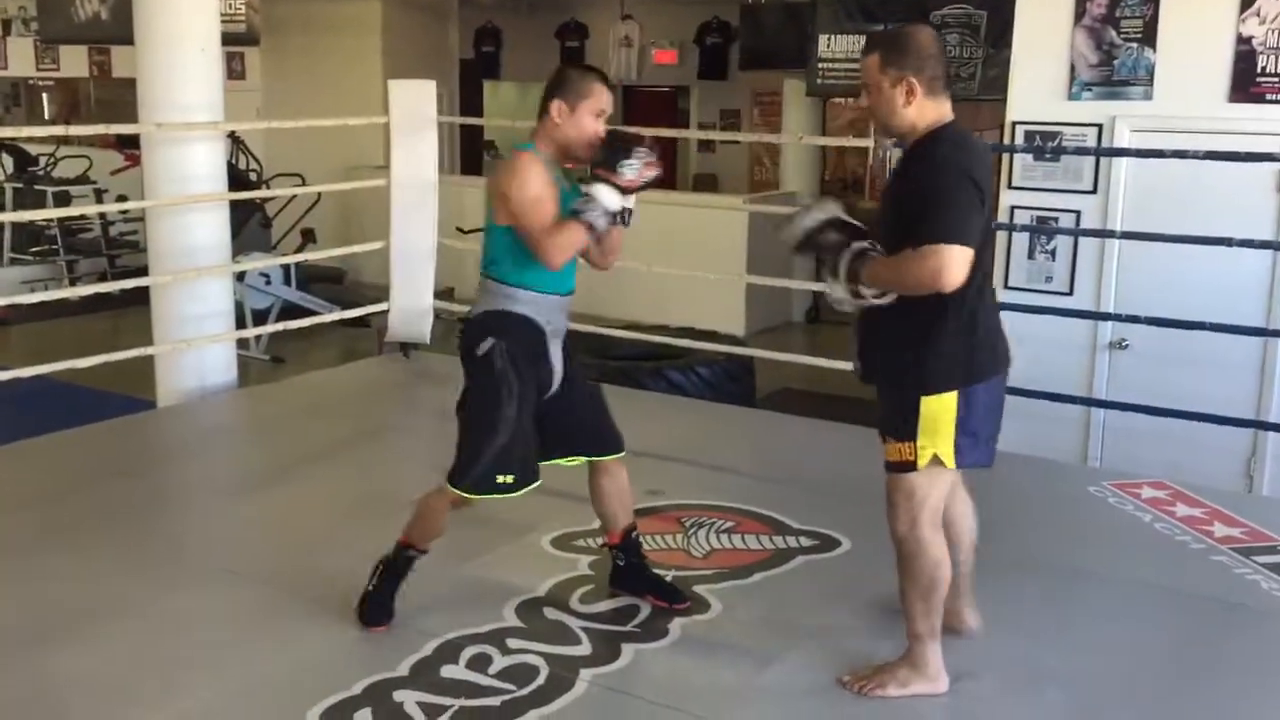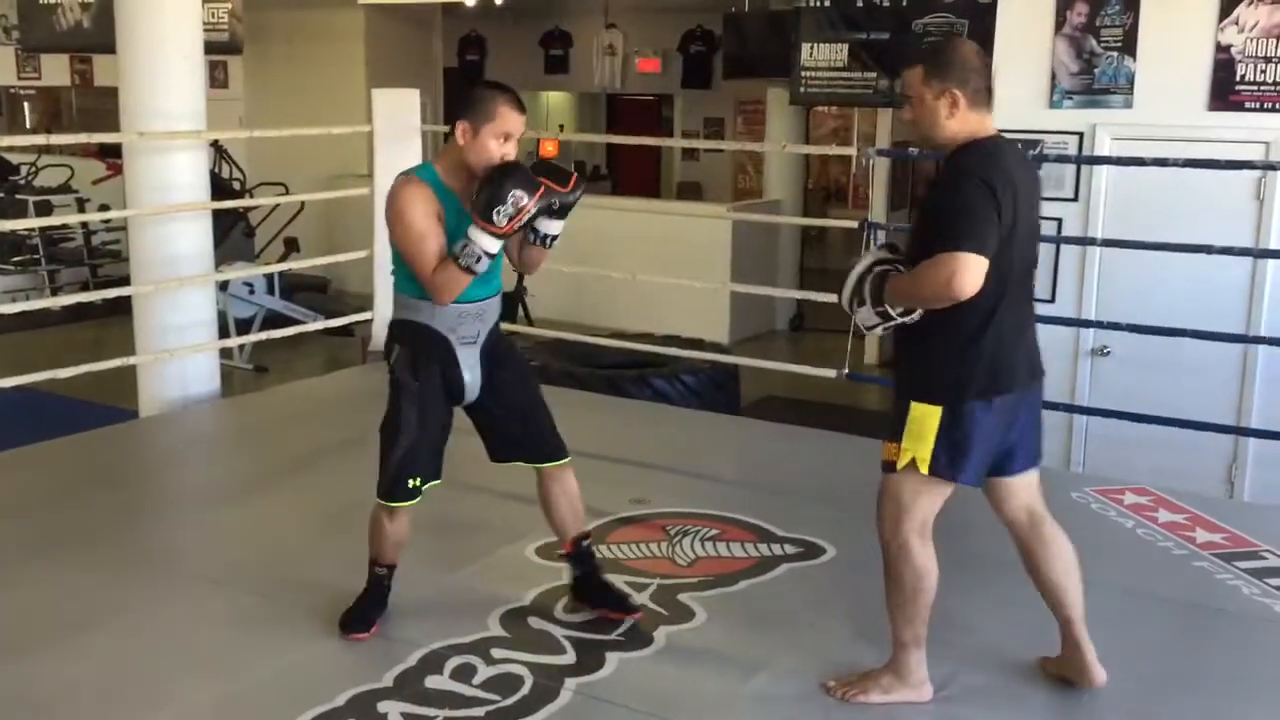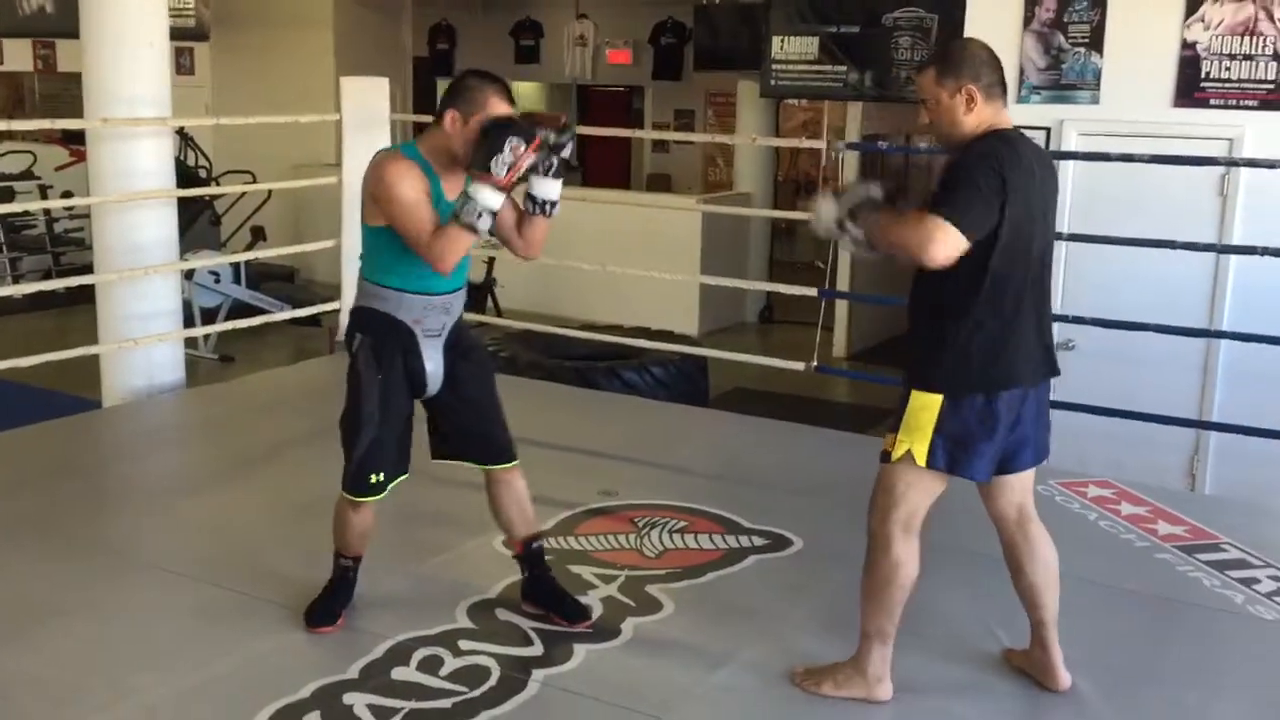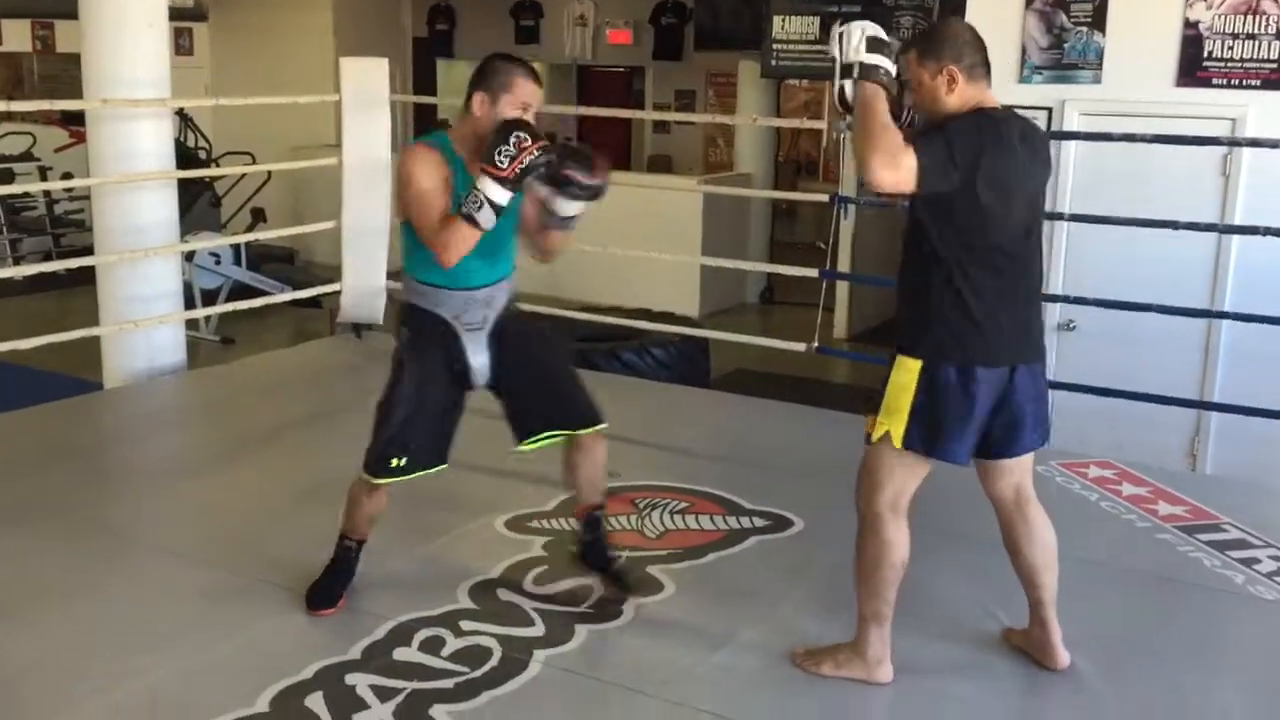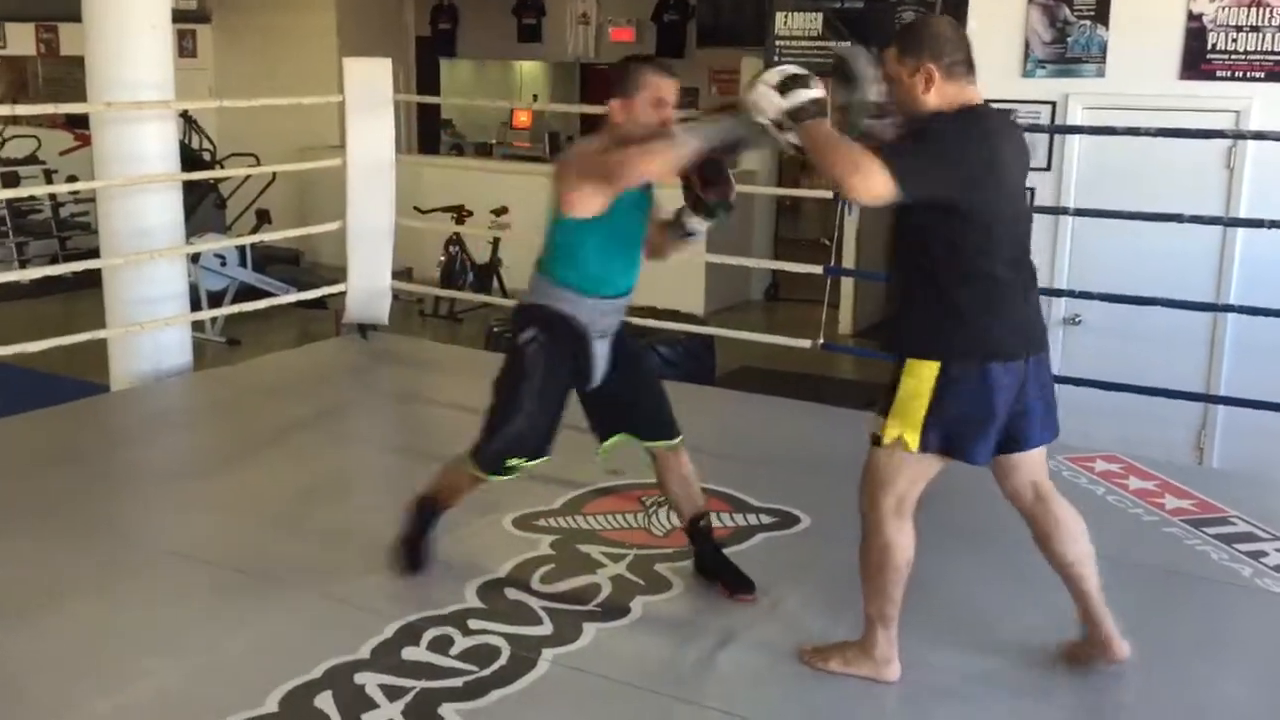
dt=0.3s
person 1, frame 1
left shoulder: (948, 161)
right shoulder: (932, 150)
left elbow: (944, 269)
left wrist: (860, 268)
right wrist: (845, 232)
left hip: (943, 368)
right hip: (935, 358)
left knee: (913, 513)
right knee: (941, 492)
left ankle: (923, 664)
right ankle: (957, 602)
person 1, frame 2
left shoulder: (969, 173)
right shoulder: (1011, 163)
left elbow: (957, 278)
left wrist: (885, 288)
right wrist: (907, 277)
left hip: (957, 386)
right hip: (1011, 373)
left knee: (901, 521)
right knee: (1026, 515)
left ankle: (907, 672)
right ankle: (1080, 655)
person 1, frame 3
left shoulder: (984, 161)
right shoulder: (1032, 161)
left elbow: (935, 246)
left wrist: (866, 219)
right wrist: (889, 219)
left hip: (962, 379)
right hip: (1021, 371)
left knee: (894, 515)
right knee: (1016, 512)
left ankle: (869, 669)
right ankle: (1047, 654)
person 1, frame 4
left shoulder: (964, 138)
right shoulder: (1029, 141)
left elbow: (887, 171)
left wrist: (870, 83)
left hip: (951, 357)
right hip: (1018, 351)
left knee: (882, 495)
right knee: (1014, 493)
left ankle: (869, 651)
right ankle: (1046, 633)
person 1, frame 5
left shoulder: (950, 138)
right shoulder: (1001, 133)
left elbow: (864, 182)
left wrist: (805, 118)
left hip: (956, 355)
right hip: (1017, 348)
left knee: (885, 494)
right knee: (1032, 489)
left ankle: (877, 648)
right ankle: (1102, 629)
person 2, frame 1
left shoulder: (565, 174)
right shoulder: (522, 168)
left elbow: (603, 258)
right elbow: (553, 254)
left wrist: (617, 191)
right wrist: (607, 189)
left hip: (546, 337)
right hip: (505, 337)
left knee: (607, 452)
right knee: (473, 480)
left ankle: (628, 565)
right ankle: (393, 568)
person 2, frame 2
left shoulder: (497, 181)
right shoulder: (413, 192)
left elbow: (526, 264)
right elbow: (440, 289)
left wrist: (548, 213)
right wrist: (490, 225)
left hip: (486, 340)
right hip: (425, 345)
left knee: (552, 457)
right knee: (399, 487)
left ankle: (586, 577)
right ankle: (377, 588)
person 2, frame 3
left shoulder: (475, 169)
right shoulder: (394, 169)
left elbow: (528, 247)
right elbow: (441, 256)
left wrist: (544, 172)
right wrist: (492, 181)
left hip: (448, 332)
right hip: (387, 335)
left knee: (501, 459)
right knee: (365, 480)
left ankle: (536, 580)
right ankle: (343, 581)
person 2, frame 4
left shoulder: (514, 158)
right shoulder: (424, 160)
left elbow: (546, 250)
right elbow: (447, 252)
left wrist: (569, 191)
right wrist: (498, 181)
left hip: (498, 321)
right hip: (434, 329)
left knee: (583, 426)
right knee: (383, 465)
left ankle: (593, 544)
right ankle: (344, 561)
person 2, frame 5
left shoulder: (642, 166)
right shoulder: (588, 161)
left elbow: (651, 249)
right elbow: (635, 165)
left wrist: (698, 213)
right wrist: (712, 130)
left hip: (607, 329)
right hip: (553, 330)
left knee: (665, 440)
right knee: (496, 458)
left ankle: (706, 549)
right ankle: (429, 507)
